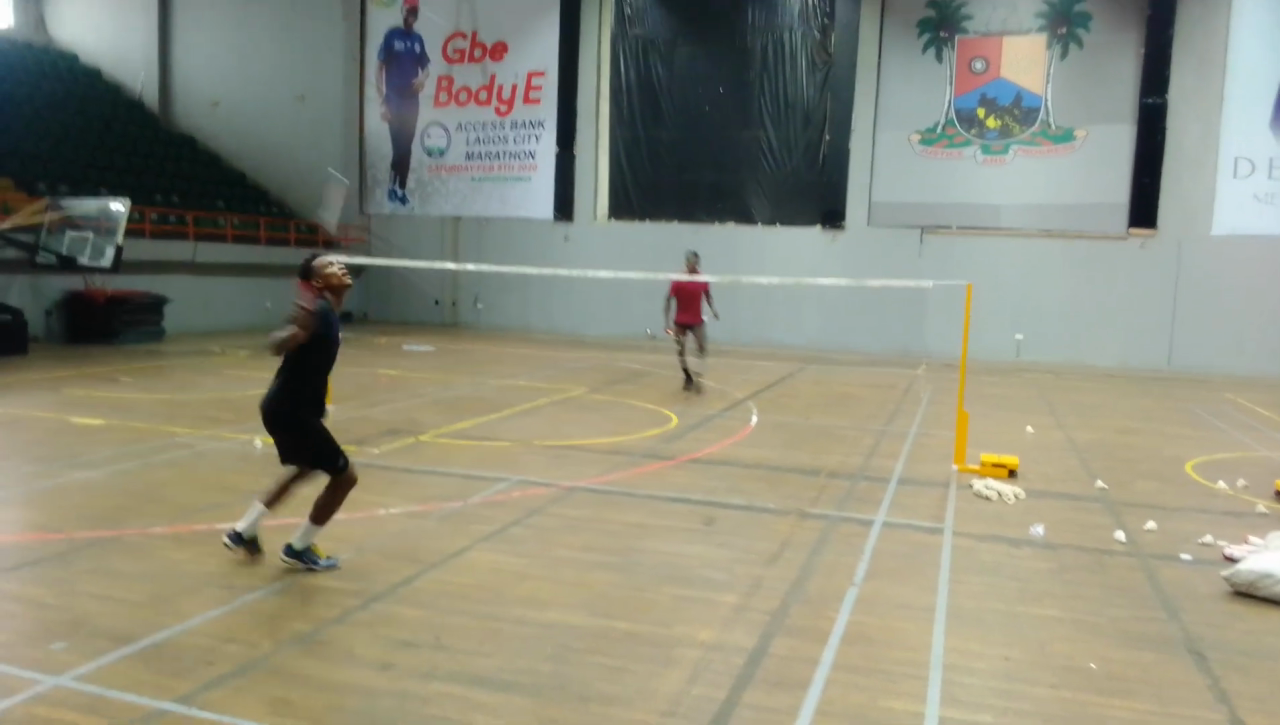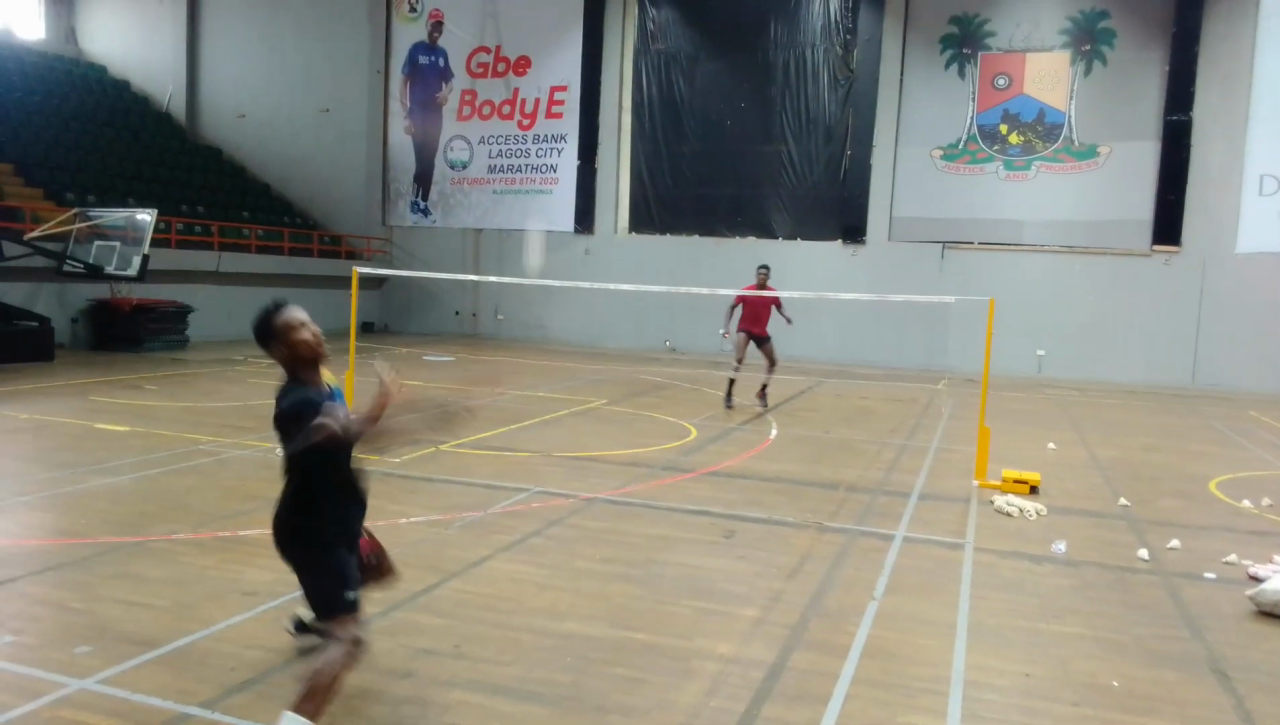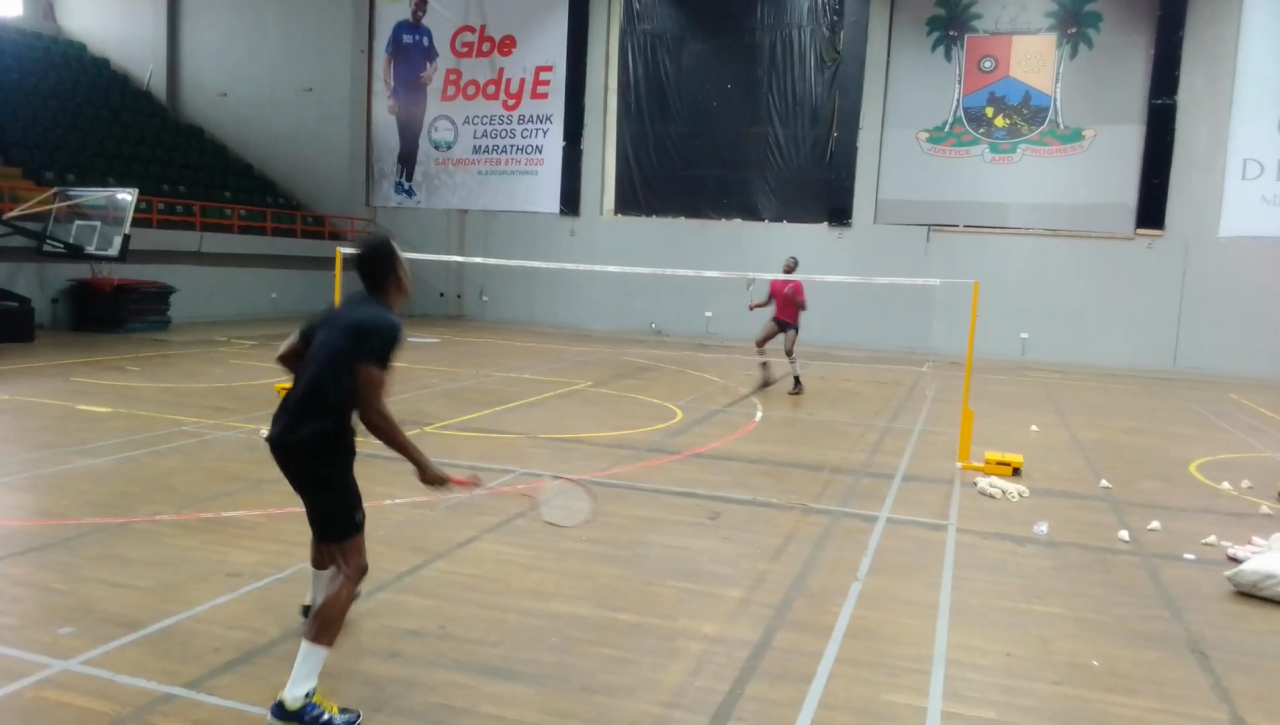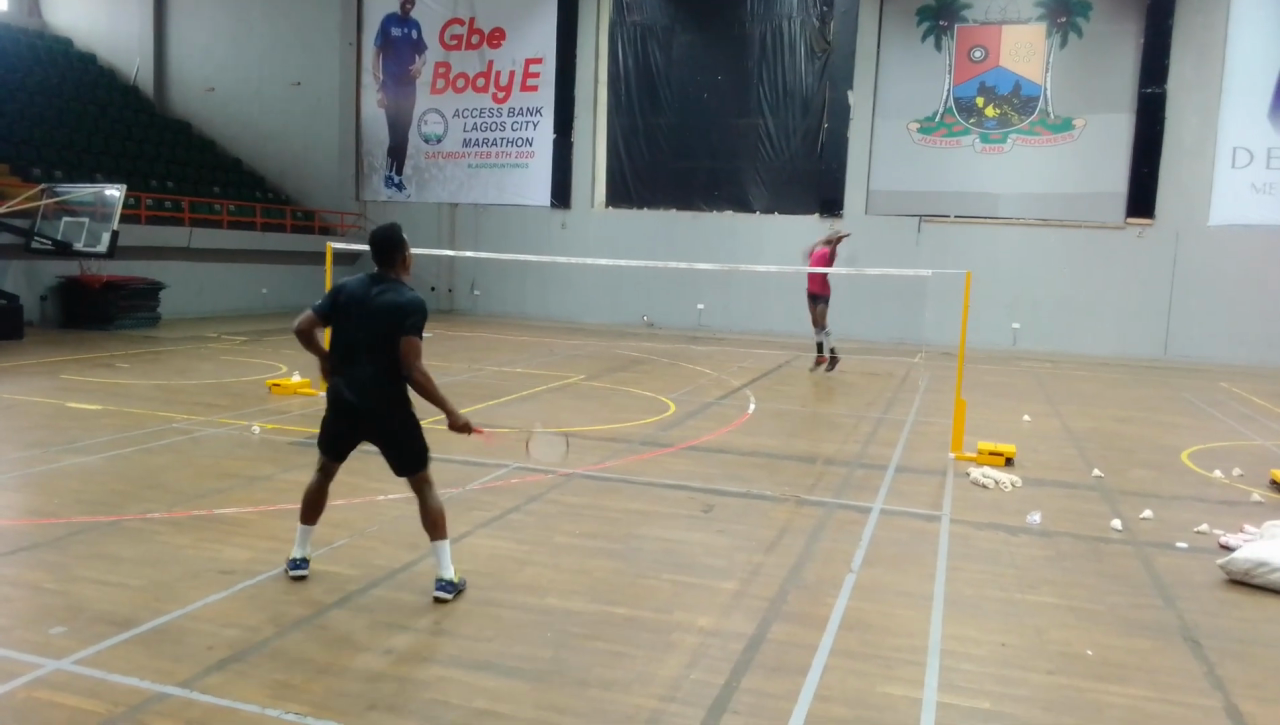
dt=0.5s
person 1, frame 1
left shoulder: (325, 307)
right shoulder: (313, 307)
right elbow: (278, 345)
right wrist: (302, 328)
left hip: (286, 407)
right hip: (293, 412)
left knee: (302, 470)
right knee: (345, 478)
left ankle: (243, 530)
right ankle: (300, 547)
person 1, frame 2
left shoulder: (320, 387)
right shoulder: (297, 405)
right elbow: (335, 437)
left wrist: (378, 407)
left hip: (336, 519)
right hip: (313, 530)
right knee: (346, 640)
left ankle: (319, 619)
person 1, frame 3
left shoulder: (340, 313)
right shoulder: (383, 325)
left elbow: (286, 356)
right elbow: (371, 407)
right wrist: (421, 461)
left hip: (288, 436)
right hip: (318, 447)
left knee: (330, 519)
right knee: (348, 563)
left ankle: (319, 604)
person 1, frame 4
left shoulder: (346, 289)
right shoulder: (410, 303)
left elbow: (302, 328)
right elbow: (411, 370)
left wrist: (325, 359)
right wrist: (451, 413)
left hip: (342, 402)
right hip: (388, 409)
left knee: (324, 474)
right knee: (423, 486)
left ankle: (300, 557)
right ankle: (446, 577)
person 2, frame 1
left shoulder: (418, 39)
right shoulder: (391, 35)
left elbow: (425, 67)
right elbow: (380, 68)
left wrist: (422, 78)
right wrist: (382, 100)
left hip: (412, 100)
right hip: (394, 100)
left knee: (406, 147)
right knee: (399, 147)
left ankle: (401, 191)
right ankle: (392, 190)
person 2, frame 2
left shoulder: (442, 53)
right shoulder: (416, 49)
left elbow: (449, 81)
right elbow: (404, 82)
left wrist: (446, 92)
right wrist: (406, 114)
left hip: (436, 114)
right hip: (418, 113)
left knee: (429, 161)
right knee: (421, 160)
left ankle: (423, 203)
right ankle: (415, 202)
person 2, frame 3
left shoulder: (426, 32)
right shoulder: (399, 28)
left elbow: (434, 61)
right elbow: (388, 61)
left wrist: (431, 72)
right wrist: (390, 94)
left hip: (420, 94)
right hip: (402, 93)
left knee: (414, 141)
right knee: (406, 141)
left ankle: (407, 184)
right ankle: (399, 183)
person 2, frame 4
left shoulder: (415, 25)
right shoulder: (388, 21)
left elbow: (422, 54)
right elbow: (376, 54)
left wrist: (419, 65)
right wrist: (378, 87)
left hip: (409, 87)
right hip: (391, 86)
left knee: (403, 135)
right knee: (395, 135)
left ankle: (398, 178)
right ankle: (389, 177)
